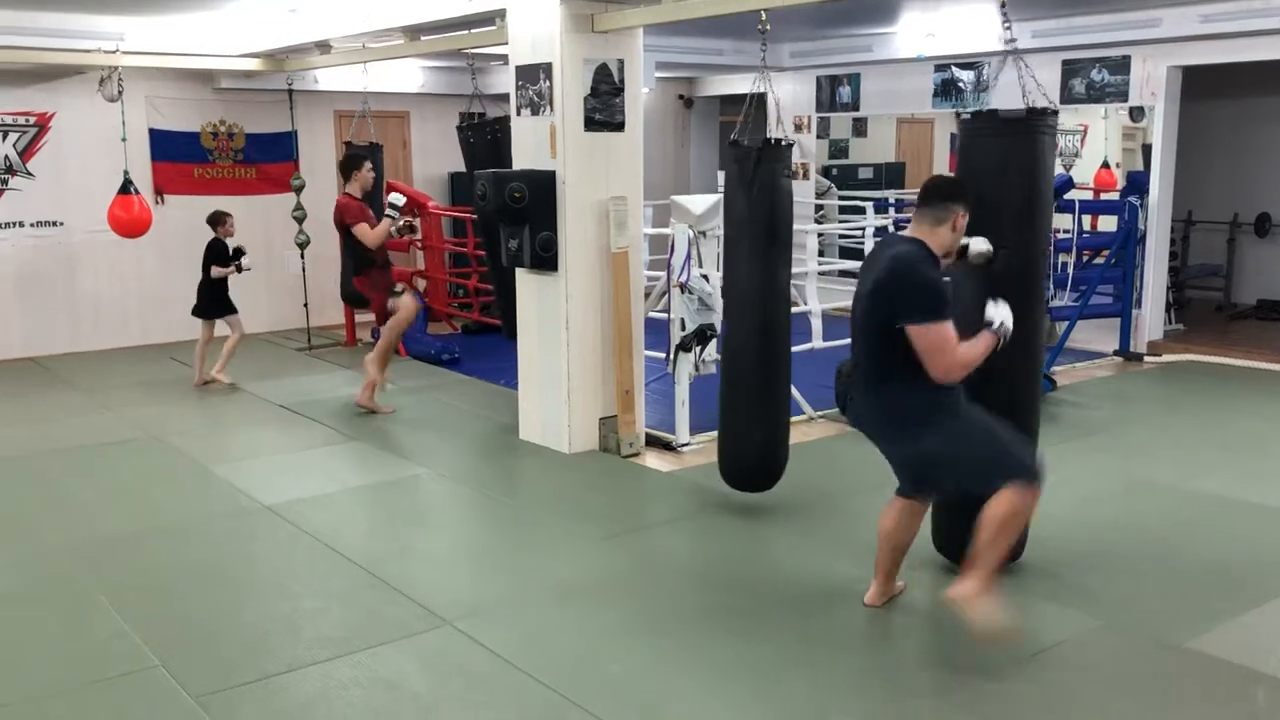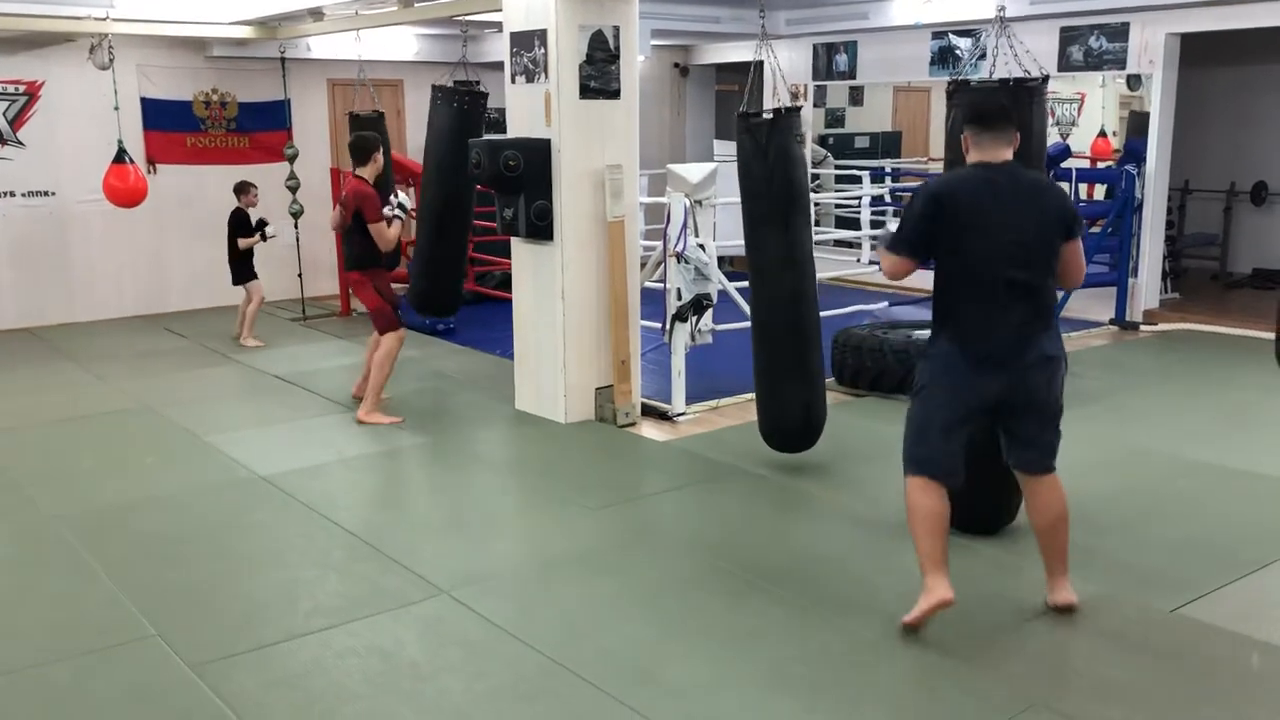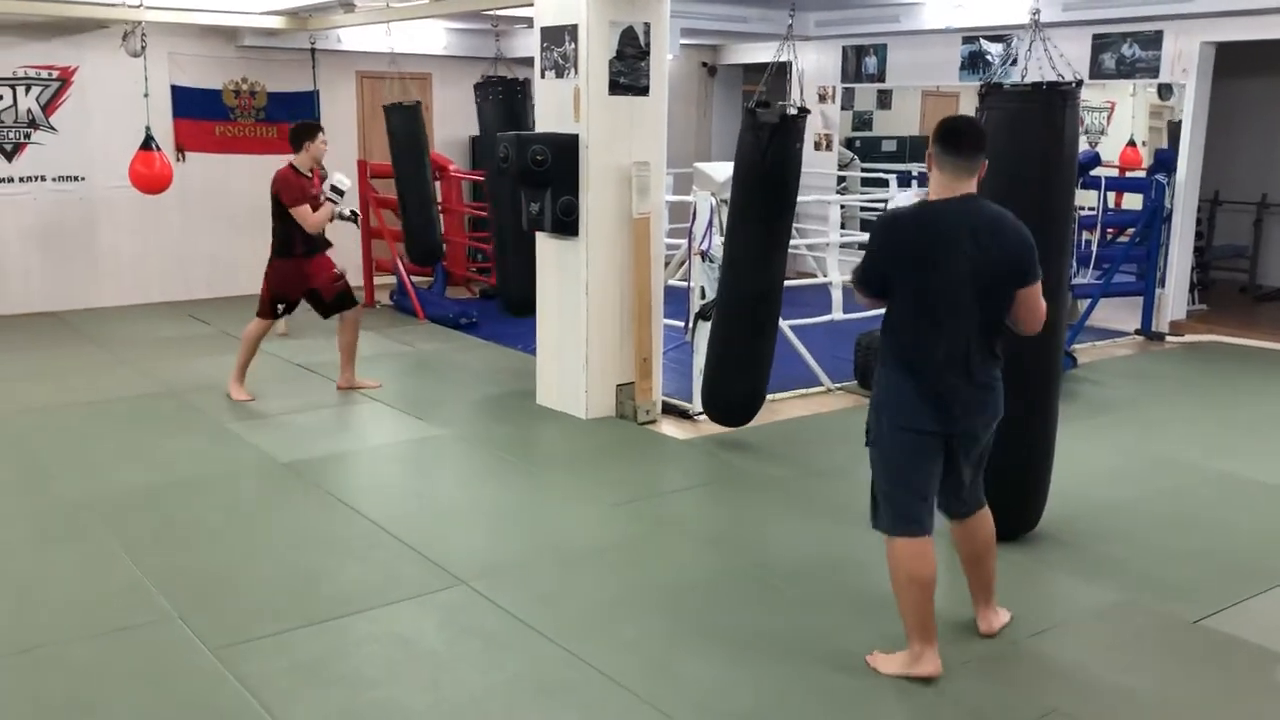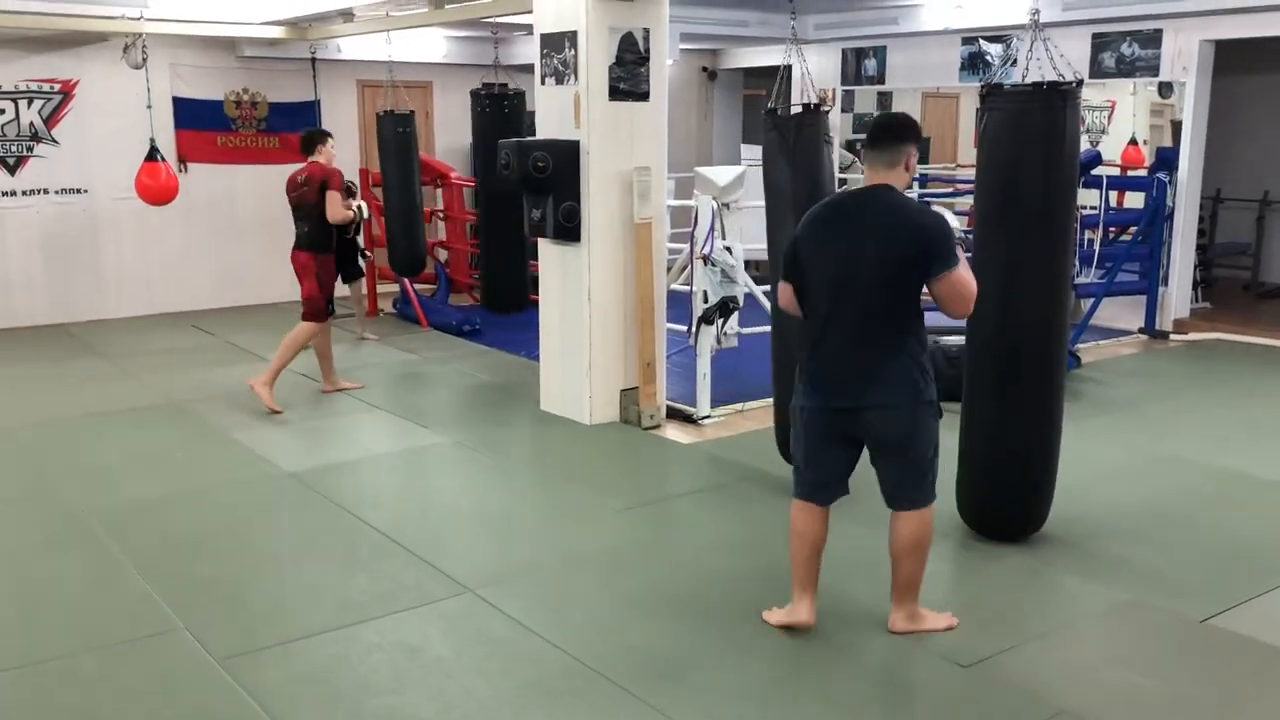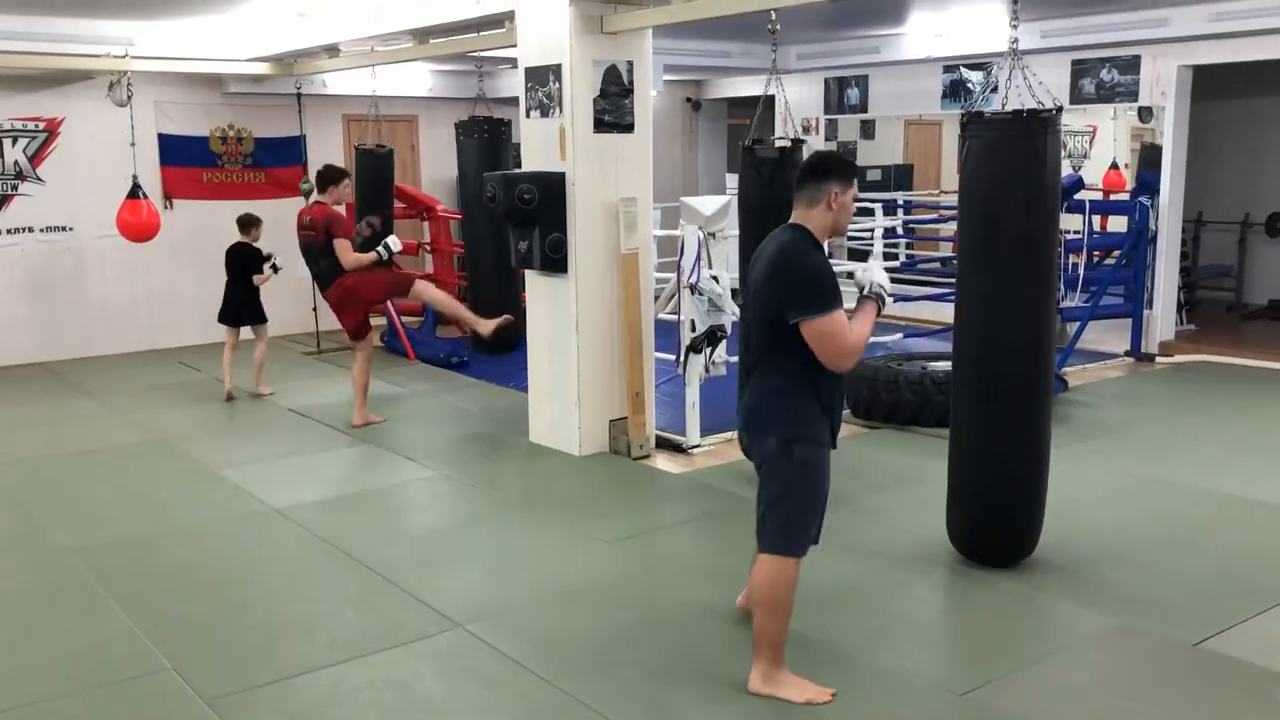
dt=1s
person 1, frame 1
left shoulder: (889, 251)
right shoulder: (917, 278)
right elbow: (948, 368)
left wrist: (957, 256)
right wrist: (994, 332)
left hip: (875, 404)
right hip: (917, 408)
left knee: (915, 490)
right knee: (1021, 478)
left ankle: (882, 584)
right ankle: (974, 584)
person 1, frame 2
left shoulder: (940, 193)
right shoulder: (1052, 196)
left elbow: (893, 266)
right elbow: (1073, 277)
left wrist: (938, 246)
left hip: (961, 358)
right hip: (1036, 356)
left knee: (925, 470)
right knee: (1039, 470)
left ankle: (935, 584)
right ankle: (1059, 584)
person 1, frame 3
left shoulder: (897, 228)
right shoulder: (1011, 233)
left elbow: (868, 294)
right elbow: (1031, 322)
left hip: (909, 401)
right hip: (978, 395)
left knee: (906, 524)
right knee: (968, 503)
left ankle: (921, 651)
right ankle: (987, 609)
person 1, frame 4
left shoulder: (816, 219)
right shoulder: (925, 224)
left elbow: (788, 301)
right elbow: (962, 305)
right wrist: (954, 252)
left hip: (821, 384)
right hip: (899, 387)
left knee: (810, 495)
right knee: (914, 500)
left ankle: (800, 602)
right ankle: (905, 611)
person 1, frame 5
left shoulder: (782, 245)
right shoulder: (805, 264)
right elbow: (843, 355)
right wrist: (874, 298)
left hip: (770, 406)
right hip: (790, 417)
left knee: (779, 512)
right knee: (784, 542)
left ankle: (754, 593)
right ankle: (768, 670)
person 2, frame 1
left shoulder: (359, 204)
right shoulder: (346, 206)
right elbow: (372, 242)
left wrist: (396, 230)
right wrist: (391, 212)
left hip: (379, 274)
right hip: (369, 277)
left knee: (391, 334)
right knee: (408, 308)
left ankle: (367, 395)
right ankle: (373, 361)
person 2, frame 2
left shoulder: (350, 187)
right shoulder: (367, 194)
left elbow: (335, 223)
right elbow: (387, 244)
right wrist: (399, 213)
left hip: (358, 267)
right hip: (366, 272)
left knee: (385, 328)
right knee: (395, 333)
left ankle: (363, 386)
right ankle: (369, 409)
person 2, frame 3
left shoulder: (317, 175)
right shoulder: (284, 180)
right elbow: (312, 225)
left wrist: (341, 213)
right wrist: (335, 197)
left hip: (315, 258)
right hip: (286, 262)
left knee: (350, 312)
right knee: (264, 321)
left ankle: (347, 377)
right ankle: (237, 379)
person 2, frame 4
left shoulder: (294, 179)
right shoulder: (331, 174)
right elbow: (333, 216)
left wrist: (343, 206)
right wrist: (356, 212)
left hip: (303, 252)
right hip: (317, 256)
left knee: (323, 317)
right knee: (313, 321)
left ankle: (330, 379)
right ankle: (265, 380)
person 2, frame 5
left shoulder: (304, 216)
right shoulder: (335, 218)
right elbow: (348, 261)
left wrist: (360, 233)
right wrist: (381, 252)
left hip: (333, 293)
right hip: (349, 284)
left knee: (363, 347)
right knee: (421, 288)
left ankle: (360, 414)
right ankle: (480, 324)
